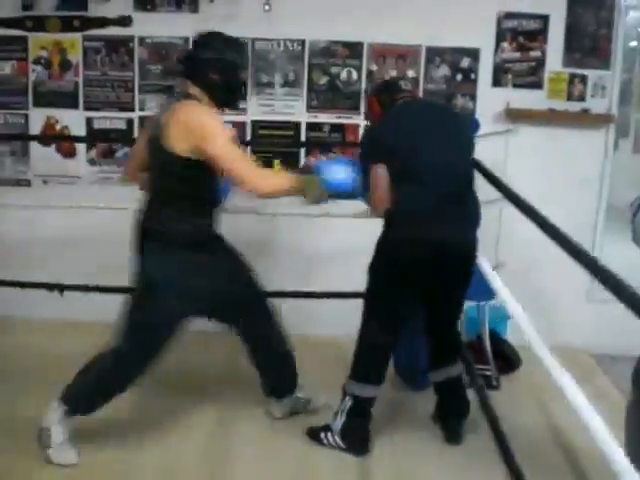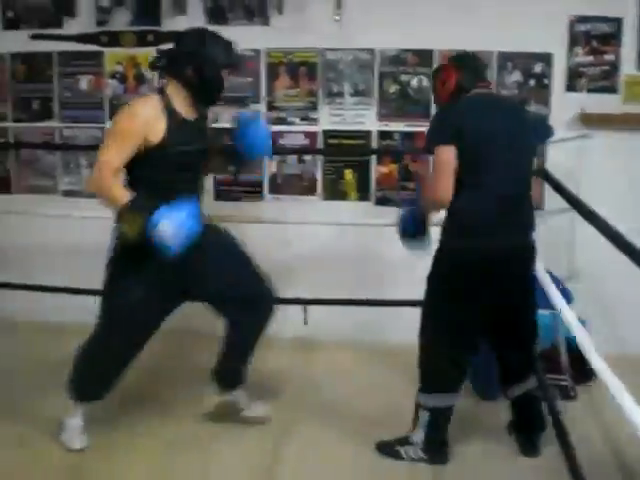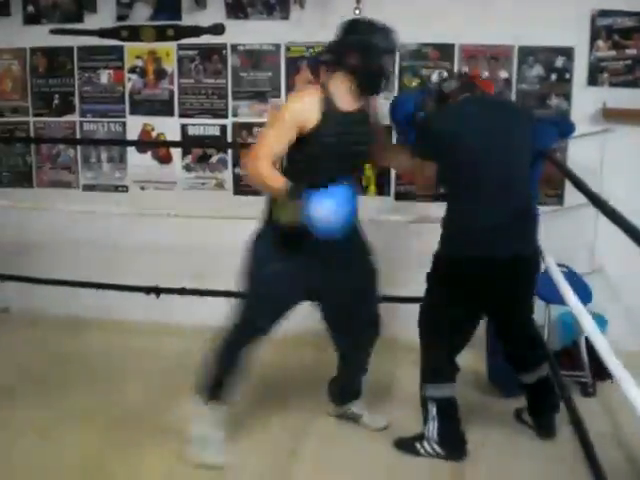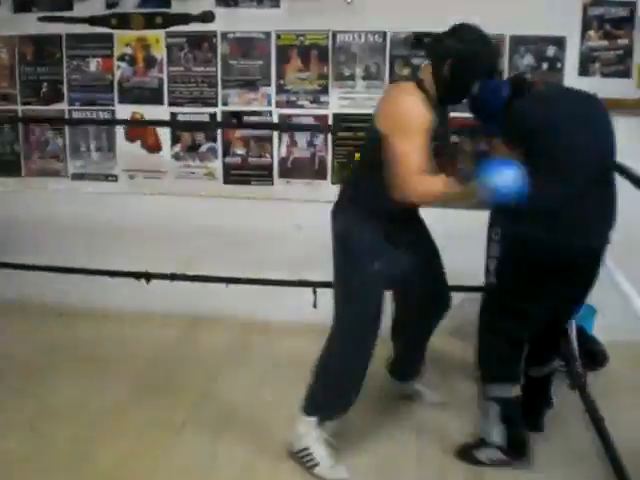
dt=0.5s
person 1, frame 1
left shoulder: (176, 114)
right shoulder: (200, 118)
left elbow: (134, 168)
right elbow: (253, 179)
right wrist: (310, 181)
left hip: (202, 248)
right hip: (169, 256)
left knee: (257, 316)
right knee: (137, 352)
left ankle: (286, 395)
right ankle: (59, 418)
person 1, frame 2
left shoulder: (199, 111)
right shoulder: (146, 112)
right elbow: (102, 177)
left wrist: (236, 150)
right wrist: (138, 214)
left hip: (193, 234)
right hip: (146, 244)
left knee: (255, 300)
right knee: (117, 336)
left ankle: (229, 389)
right ankle: (78, 410)
person 1, frame 3
left shoulder: (365, 110)
right shoulder: (307, 102)
right elbow: (257, 165)
right wrist: (294, 199)
left hip: (338, 233)
right hip: (288, 234)
left knee: (361, 323)
right knee: (252, 322)
left ankle: (347, 399)
right ankle: (208, 412)
person 1, frame 4
left shoulder: (427, 99)
right shoulder: (409, 102)
right elbow: (411, 185)
right wrist: (469, 187)
left hip: (400, 222)
right hip: (364, 223)
left knee: (431, 299)
right knee: (356, 325)
left ankle: (404, 377)
right ankle: (309, 431)
person 2, frame 1
left shoulder: (382, 129)
right shoulder: (458, 120)
left elbow: (381, 205)
left hip: (409, 240)
right hip: (461, 240)
left knee: (380, 332)
right knee: (443, 327)
left ankle: (351, 429)
right ankle: (453, 417)
person 2, frame 2
left shoulder: (451, 115)
right shoulder: (522, 118)
left elbow: (441, 194)
left wrist: (419, 208)
left hip: (466, 250)
right hip: (517, 247)
left knee: (445, 343)
right knee: (515, 340)
left ankle: (428, 440)
right ankle: (530, 429)
person 2, frame 3
left shoulder: (436, 120)
right shoulder: (520, 117)
left elbow: (426, 177)
left wrist: (407, 141)
left hip: (467, 250)
right hip: (522, 249)
left knee: (439, 334)
right knee: (519, 329)
left ankle: (443, 435)
right ankle: (544, 413)
person 2, frame 4
left shoulder: (522, 112)
right shoulder: (594, 107)
left wrist: (493, 127)
left hip: (541, 238)
right hip: (590, 240)
left knee: (501, 325)
right knee: (549, 324)
left ankle: (504, 439)
right ankle: (533, 408)
